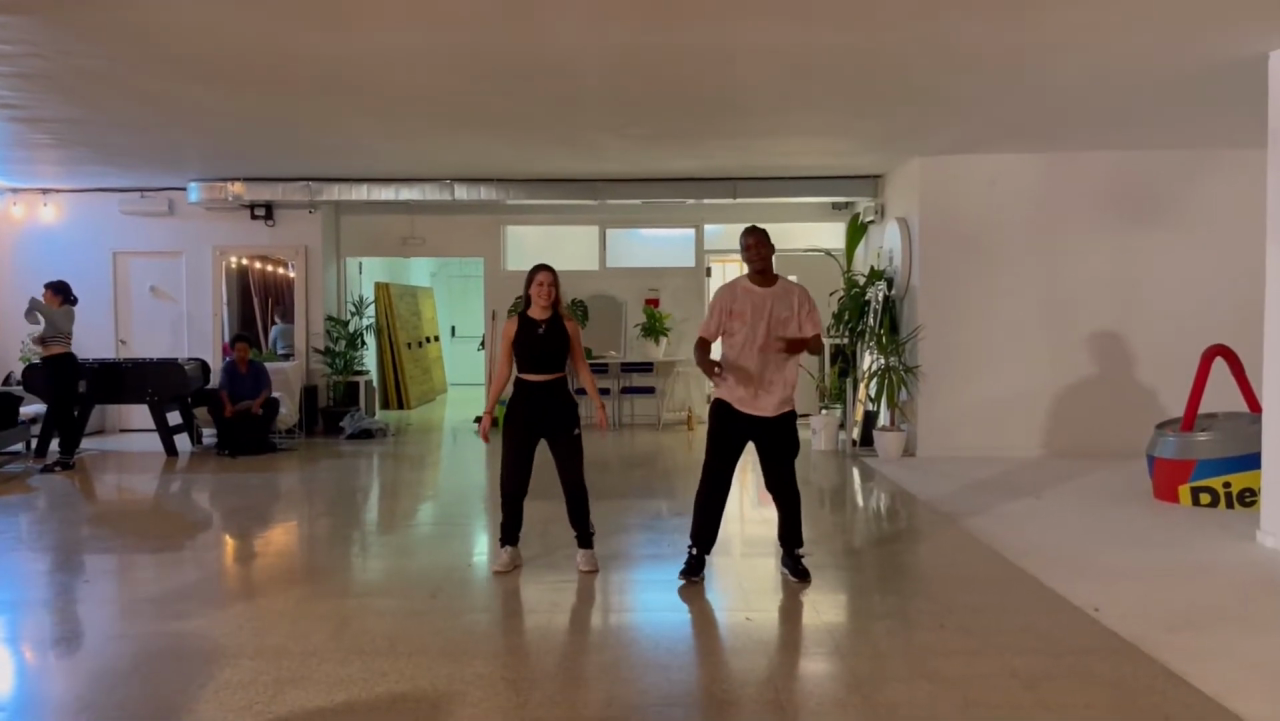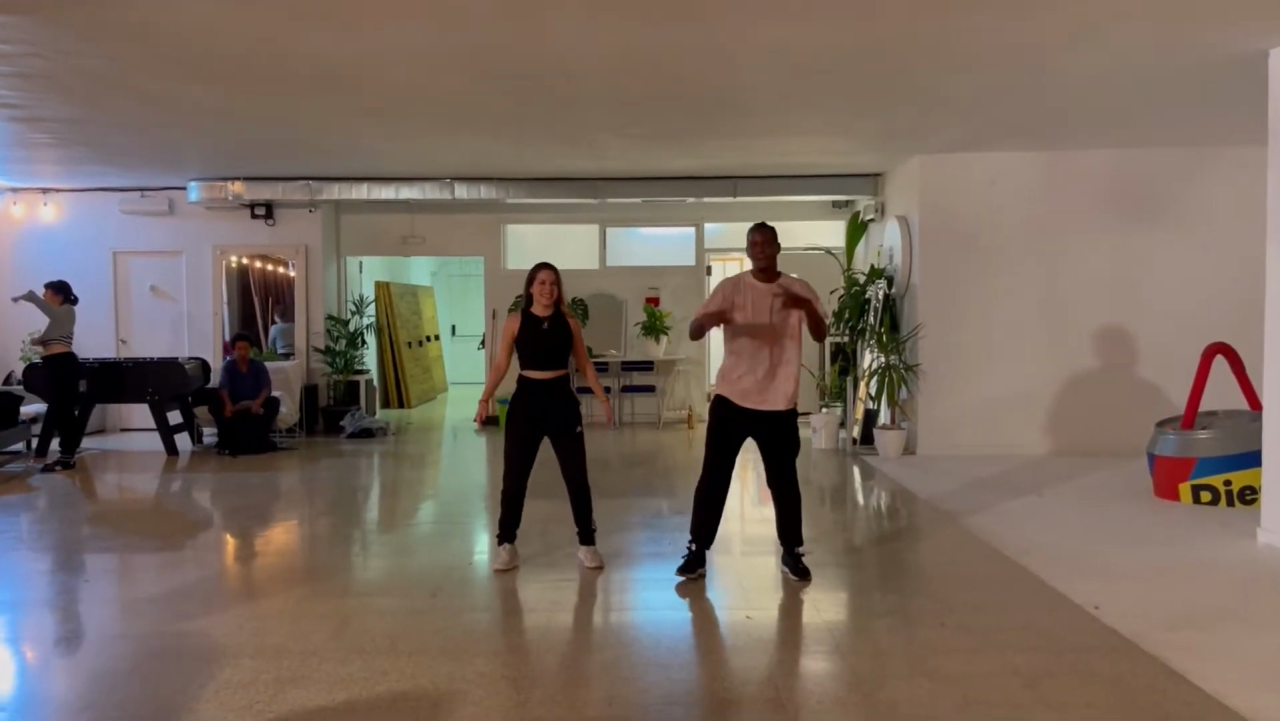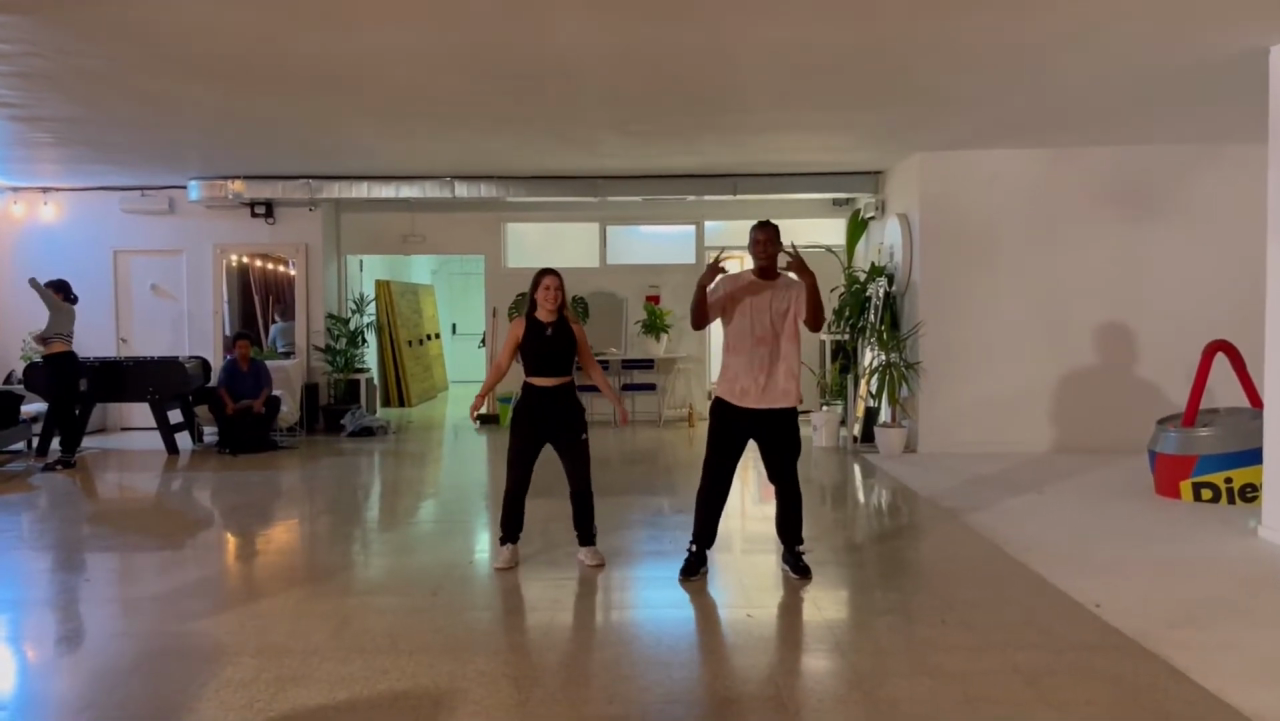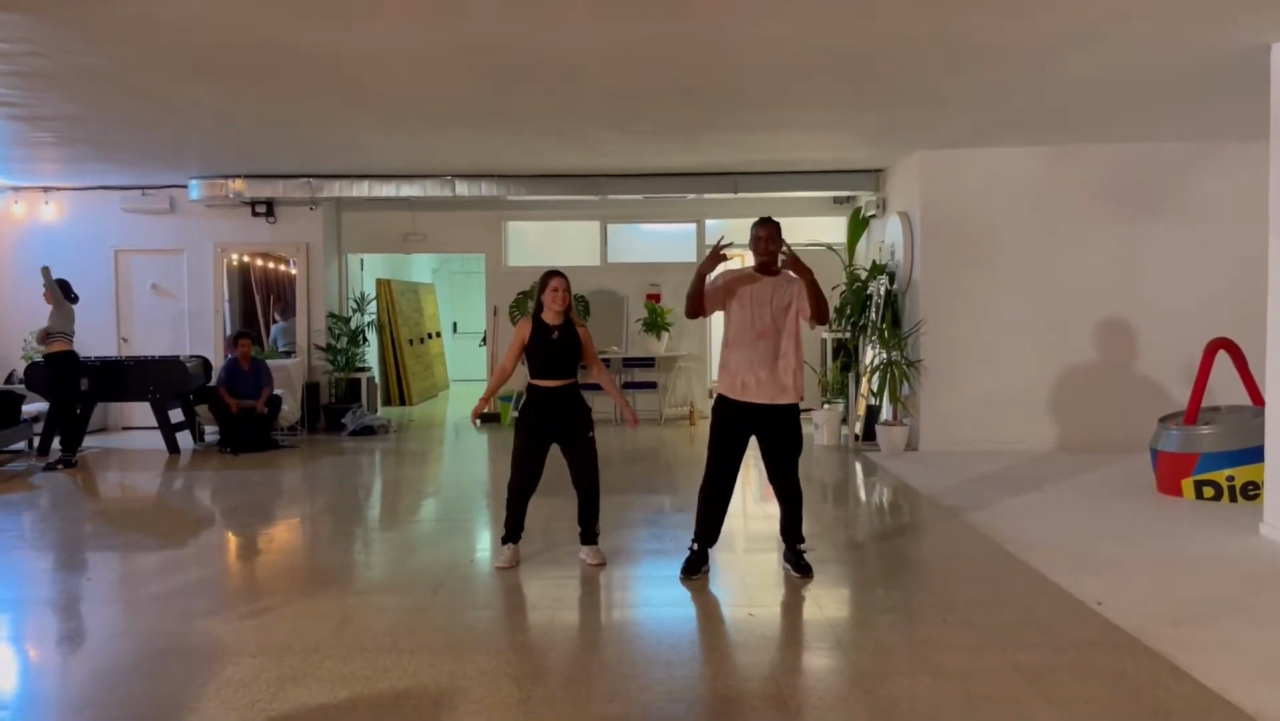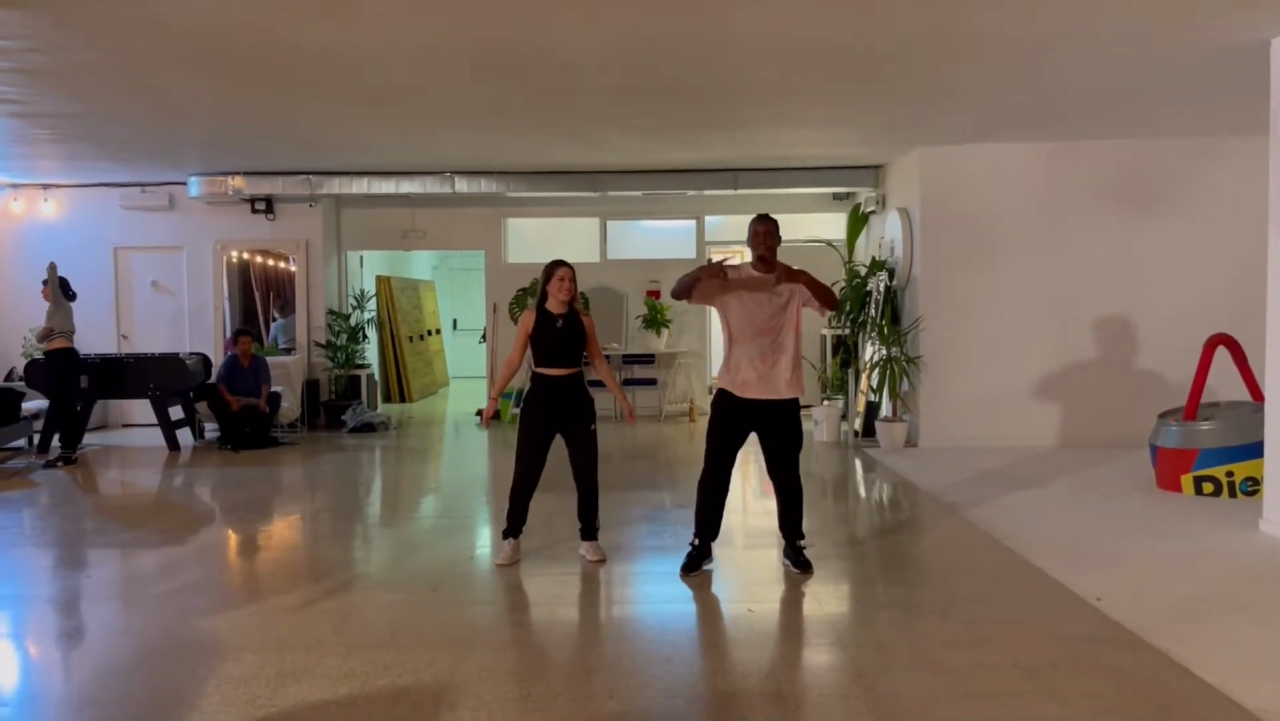
dt=0.1s
person 1, frame 1
left shoulder: (796, 295)
right shoulder: (727, 294)
left elbow: (817, 344)
right elbow: (703, 340)
left wrist: (800, 345)
right wrist: (705, 361)
left hip: (778, 408)
right hip: (730, 405)
left knee: (784, 486)
right knee: (713, 482)
left ankle: (791, 553)
right ankle: (697, 554)
person 1, frame 2
left shoulder: (798, 291)
right shoulder: (730, 287)
left elbow: (820, 335)
right elbow: (694, 332)
left wrist: (805, 306)
right wrist: (708, 318)
left hip: (779, 404)
right hip: (731, 400)
left knee: (784, 483)
right knee: (713, 479)
left ankle: (791, 552)
right ankle: (697, 550)
person 1, frame 3
left shoulder: (797, 288)
right shoulder: (730, 284)
left elbow: (816, 325)
right elbow: (697, 322)
left wrist: (808, 279)
right wrist: (702, 284)
left hip: (780, 403)
right hip: (731, 401)
left knee: (786, 482)
right knee: (714, 479)
left ankle: (792, 550)
right ankle: (698, 551)
person 1, frame 4
left shoulder: (796, 285)
right shoulder: (731, 281)
left elbow: (821, 318)
right elbow: (692, 311)
left wrist: (806, 274)
right wrist: (703, 269)
left hip: (781, 401)
right hip: (733, 398)
left knee: (786, 480)
right knee: (717, 479)
left ankle: (793, 549)
right ankle: (700, 550)
person 1, frame 5
left shoulder: (796, 283)
right shoulder: (728, 279)
left elbow: (831, 304)
right elbow: (678, 293)
left wrist: (803, 276)
right wrist: (701, 273)
left hip: (781, 396)
right hip: (733, 393)
left knee: (787, 476)
right knee: (714, 472)
left ankle: (793, 545)
right ankle: (701, 545)
person 2, frame 1
left shoulder: (567, 325)
right shoulder: (514, 324)
left elbow: (581, 367)
right elbow: (503, 370)
left wrist: (598, 404)
right wrist: (488, 411)
left hip: (560, 403)
right hip: (523, 404)
left knee: (573, 478)
right knee: (512, 480)
left ankle: (585, 547)
right ankle: (509, 547)
person 2, frame 2
left shoulder: (569, 322)
right shoulder: (516, 321)
left elbow: (584, 364)
right elbow: (501, 364)
left wrist: (604, 399)
right wrist: (486, 398)
left hip: (562, 400)
right hip: (527, 400)
left knee: (577, 476)
right knee: (515, 478)
left ankle: (587, 544)
right ankle: (507, 545)
person 2, frame 3
left shoulder: (573, 327)
right shoulder: (520, 326)
left elbow: (591, 366)
right elbow: (501, 364)
left wrist: (615, 398)
right wrist: (482, 394)
left hip: (567, 407)
right hip: (531, 406)
left knee: (581, 481)
right knee: (516, 480)
left ankle: (587, 544)
right ankle: (508, 545)
person 2, frame 4
left shoulder: (578, 329)
right shoulder: (526, 327)
left elbow: (596, 368)
right elbow: (507, 367)
left wrist: (621, 401)
right wrist: (486, 398)
left hip: (573, 408)
right hip: (536, 407)
left knee: (587, 480)
right knee: (521, 481)
left ankle: (588, 542)
right ankle: (510, 544)
person 2, frame 5
left shoulder: (583, 320)
right shoulder: (531, 317)
left elbow: (598, 361)
right elbow: (514, 360)
left wrist: (621, 397)
right wrist: (494, 396)
left hip: (576, 398)
right hip: (540, 397)
left knee: (587, 474)
right knee: (525, 473)
left ankle: (589, 539)
right ankle: (511, 539)
person 3, frame 1
left shoulder: (66, 312)
right shoulder: (54, 314)
right elbow: (49, 341)
left wrist: (33, 307)
right wrist: (38, 339)
left hip: (62, 364)
right hip: (56, 365)
left knee: (62, 411)
right knee: (60, 412)
left ankle: (66, 458)
right ankle: (66, 456)
person 3, frame 2
left shoulder: (65, 311)
right shoulder: (57, 314)
left elbow: (42, 304)
right elbow: (49, 340)
left wrist: (25, 297)
right wrist: (39, 340)
left hip: (63, 363)
right hip: (57, 364)
left knee: (62, 411)
right knee: (60, 412)
left ankle: (67, 457)
right ankle: (67, 456)
person 3, frame 3
left shoulder: (65, 309)
right shoulder: (57, 313)
left elbow: (46, 297)
right elbow: (49, 338)
left wrist: (34, 284)
right wrist: (39, 338)
left hip: (62, 362)
right hip: (57, 363)
left knee: (62, 410)
right knee: (62, 410)
left ankle: (67, 457)
right ankle: (68, 455)
person 3, frame 4
left shoulder: (63, 307)
right shoulder: (58, 312)
left elbow: (53, 286)
right elbow: (41, 340)
left wrist: (46, 275)
right wrist: (42, 334)
left hip: (63, 361)
right hip: (58, 362)
left knee: (63, 409)
right knee: (62, 409)
left ankle: (68, 456)
right ankle: (69, 453)
person 3, frame 5
left shoulder: (61, 305)
right shoulder: (55, 309)
left elbow: (54, 282)
right elbow: (40, 339)
right wrist: (43, 332)
left hip: (63, 358)
right hip: (58, 359)
left knee: (63, 406)
right knee: (62, 406)
left ankle: (68, 453)
right ankle: (69, 450)
